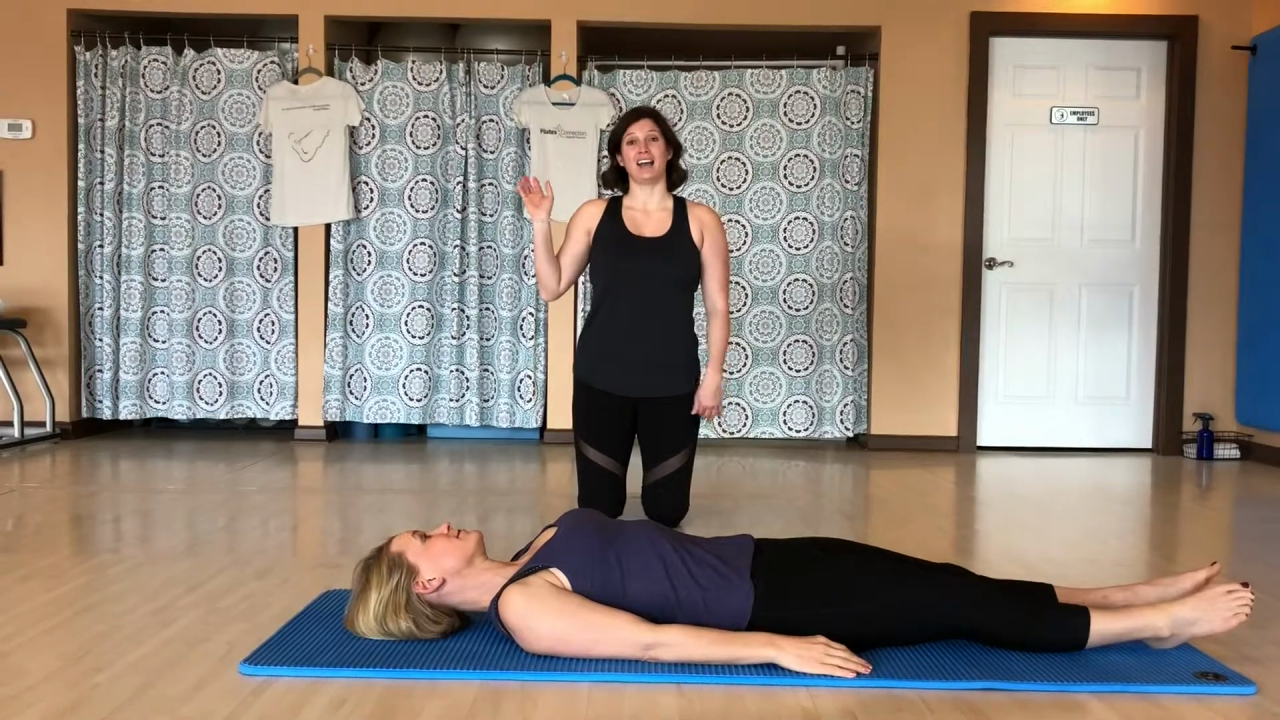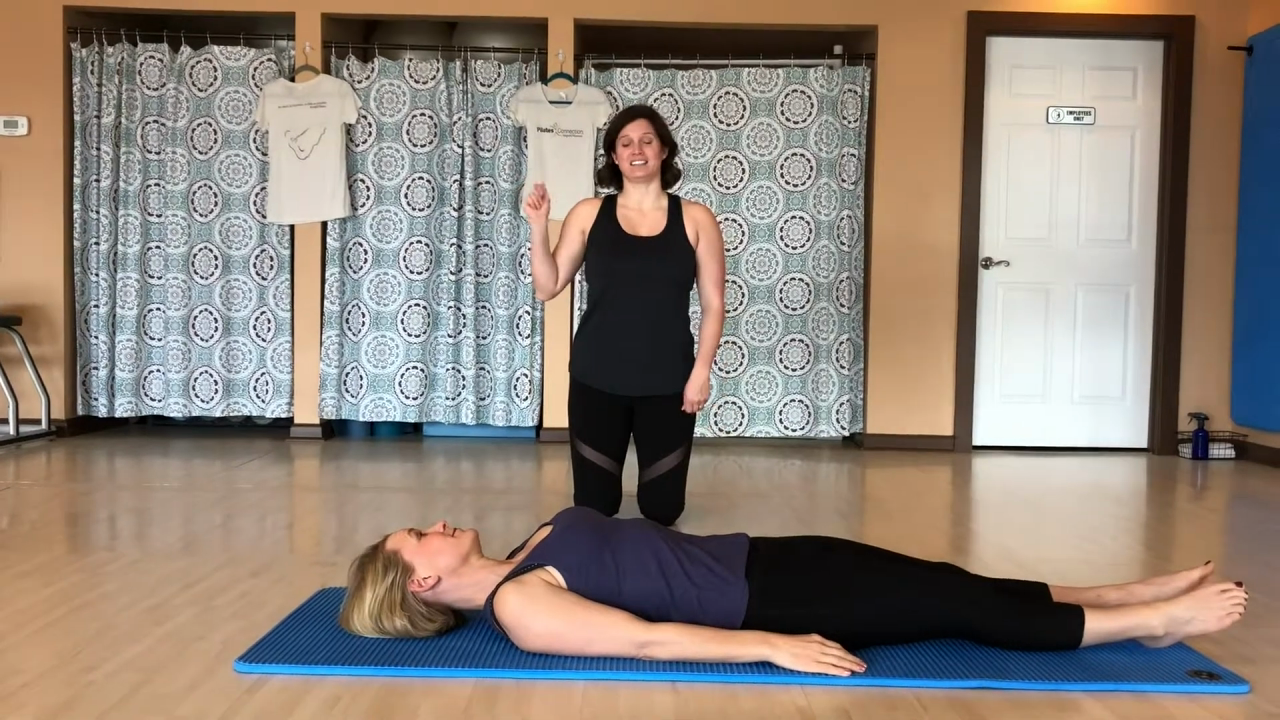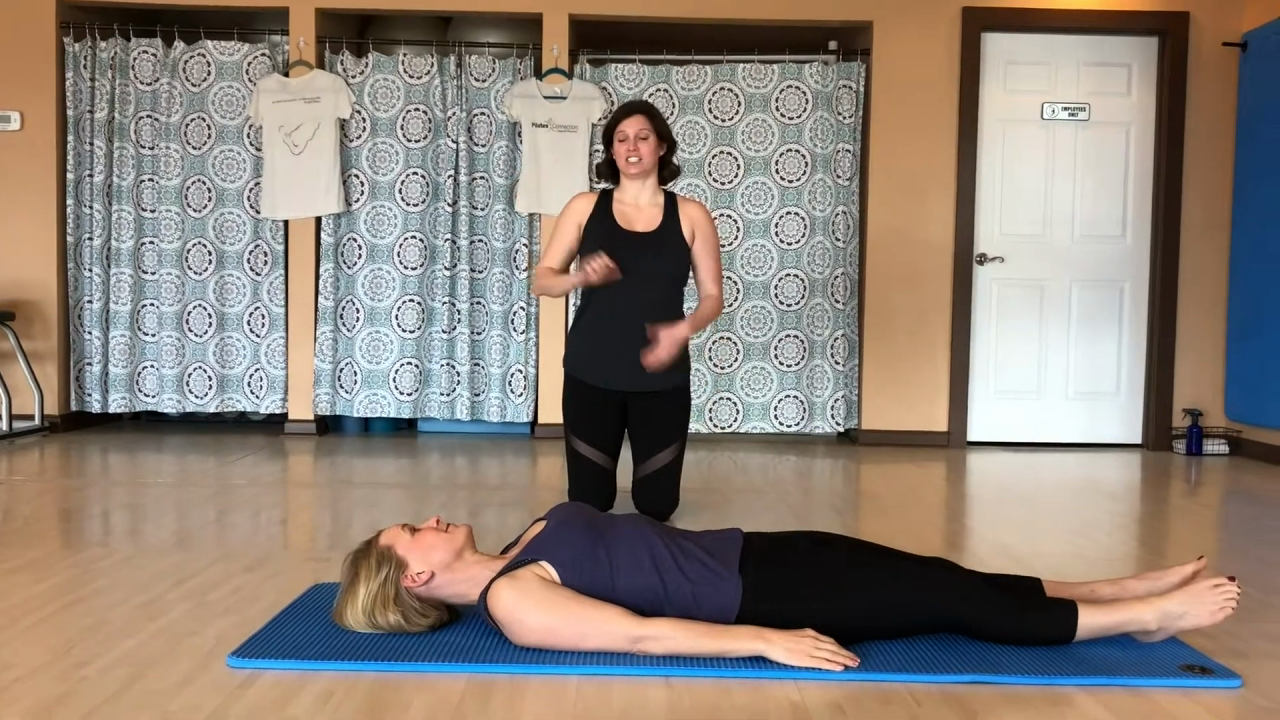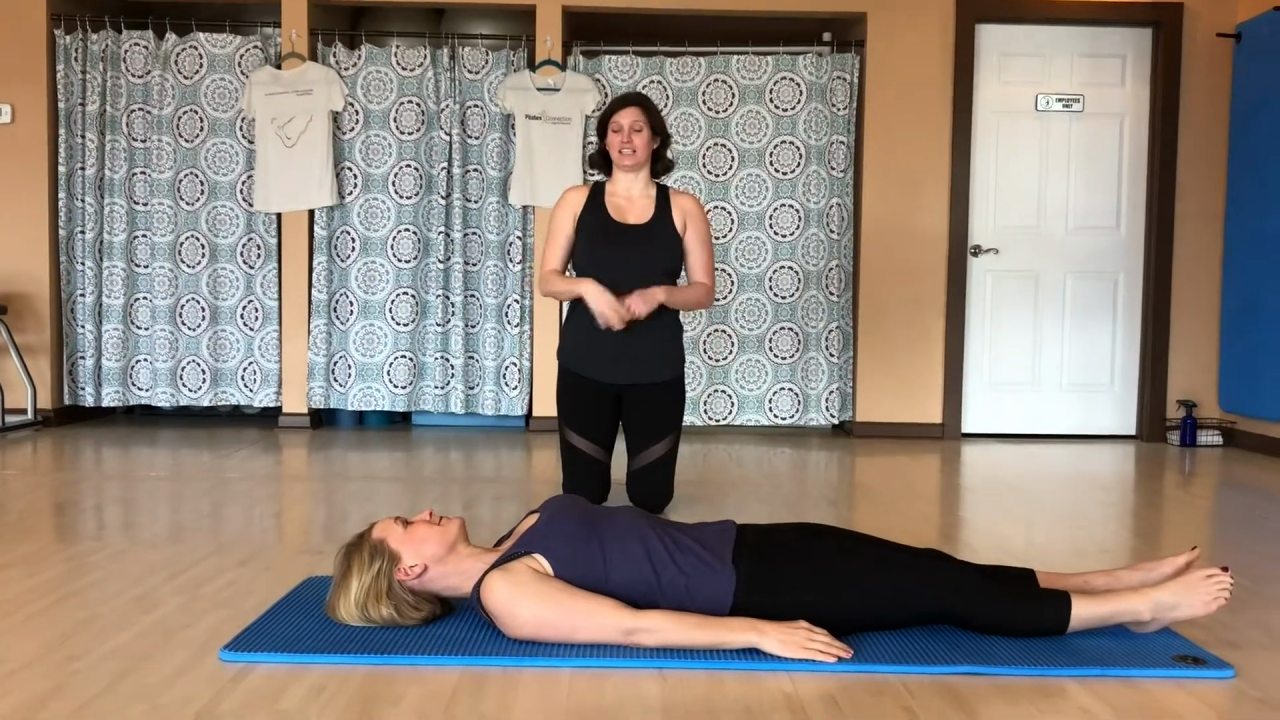
dt=0.3s
person 1, frame 1
left shoulder: (529, 563)
right shoulder: (524, 612)
right elbow: (650, 640)
right wrist: (778, 649)
left hip: (761, 559)
right hip: (759, 601)
left knee: (952, 583)
right knee: (967, 611)
left ankle: (1147, 595)
right ankle: (1159, 622)
person 1, frame 2
left shoulder: (524, 561)
right shoulder: (520, 609)
right elbow: (648, 639)
right wrist: (774, 649)
left hip: (756, 558)
right hip: (755, 602)
left knee: (948, 583)
right knee: (961, 610)
left ankle: (1142, 596)
right ankle: (1153, 621)
person 1, frame 3
left shoulder: (517, 557)
right shoulder: (514, 606)
right elbow: (642, 634)
right wrist: (769, 642)
left hip: (750, 555)
right hip: (750, 597)
left knee: (942, 576)
right knee: (955, 606)
left ankle: (1137, 590)
right ankle: (1150, 616)
person 1, frame 4
left shoulder: (513, 549)
right shoulder: (507, 598)
right elbow: (637, 626)
right wrist: (763, 634)
left hip: (743, 545)
right hip: (742, 589)
left knee: (937, 570)
right knee: (949, 598)
left ankle: (1131, 581)
right ankle: (1140, 607)
person 2, frame 1
left shoulder: (701, 219)
right shoulder: (594, 214)
left elbow: (717, 305)
right elbow: (551, 288)
left wrist: (713, 373)
right wrist: (541, 223)
left hip: (673, 384)
right hip: (601, 380)
left knee: (666, 511)
right knee: (598, 508)
person 2, frame 2
left shoulder: (696, 218)
right shoulder: (589, 213)
left elbow: (713, 303)
right elbow: (546, 288)
left wrist: (701, 370)
right wrist: (538, 226)
left hip: (667, 382)
right hip: (597, 380)
left knee: (662, 509)
right knee: (594, 506)
person 2, frame 3
left shoulder: (691, 214)
right shoulder: (585, 206)
left elbow: (713, 297)
right elbow: (542, 279)
left wrist: (684, 328)
right wrist: (581, 276)
left hip: (662, 378)
right hip: (592, 374)
left knee: (657, 505)
right knee: (589, 502)
person 2, frame 4
left shoulder: (683, 207)
right shoulder: (576, 200)
left elbow: (704, 291)
right elbow: (547, 280)
left wrist: (659, 295)
right wrist: (586, 287)
left hip: (657, 371)
right hip: (585, 368)
left knee: (651, 497)
right knee: (583, 494)
